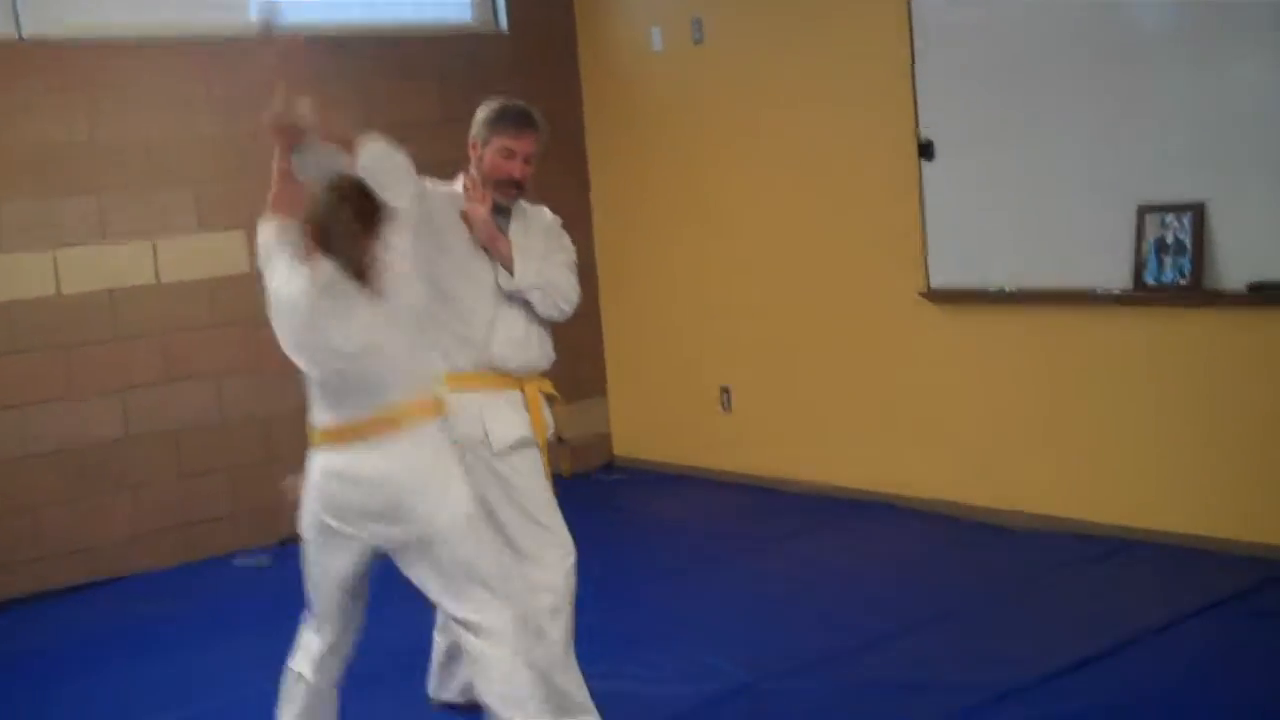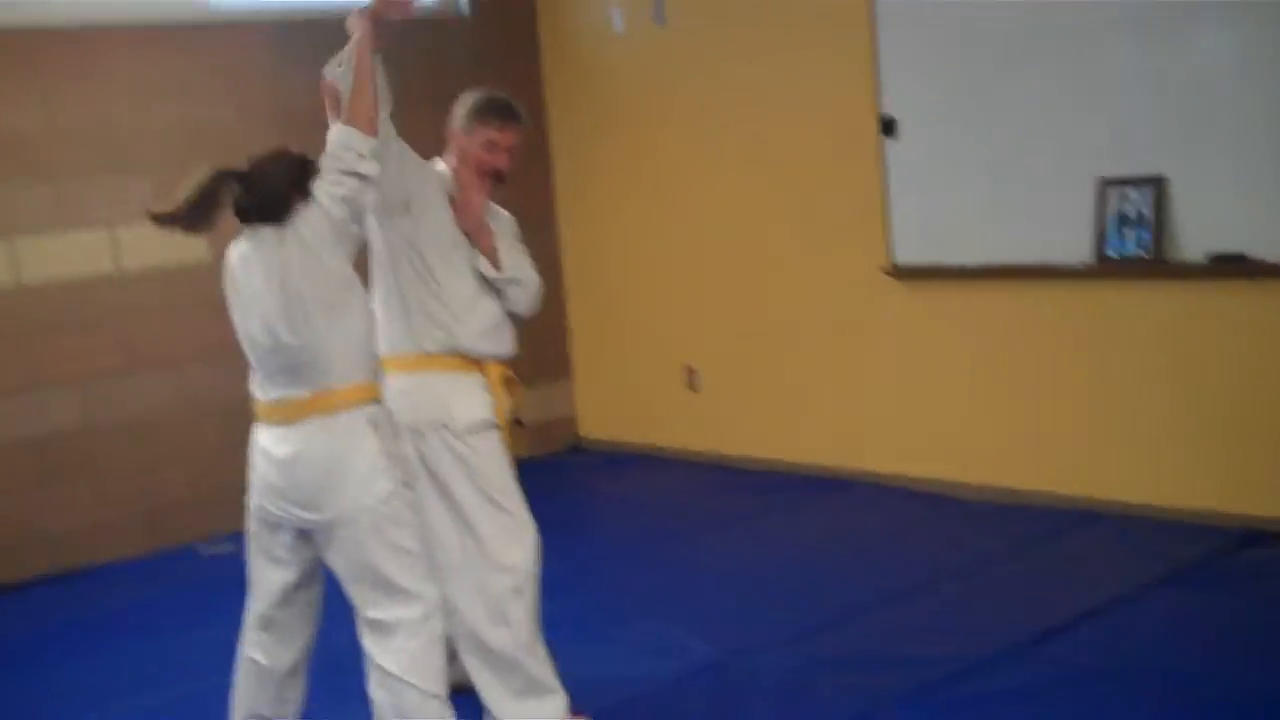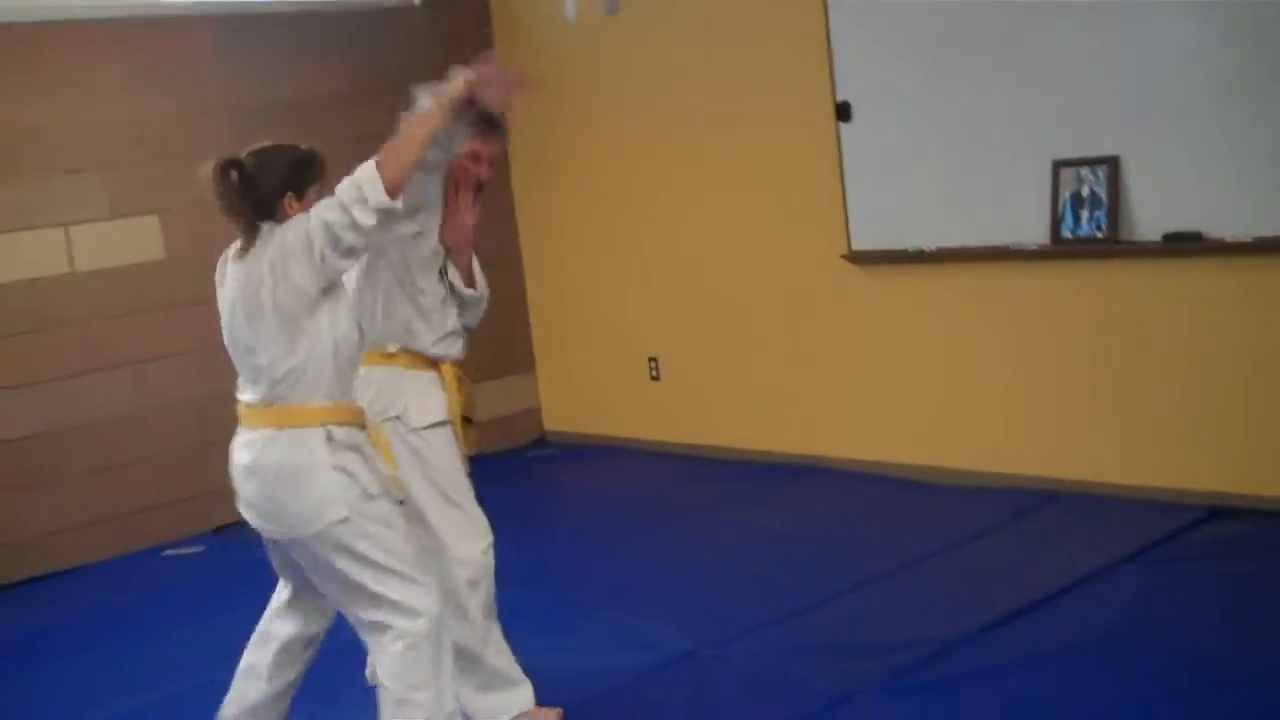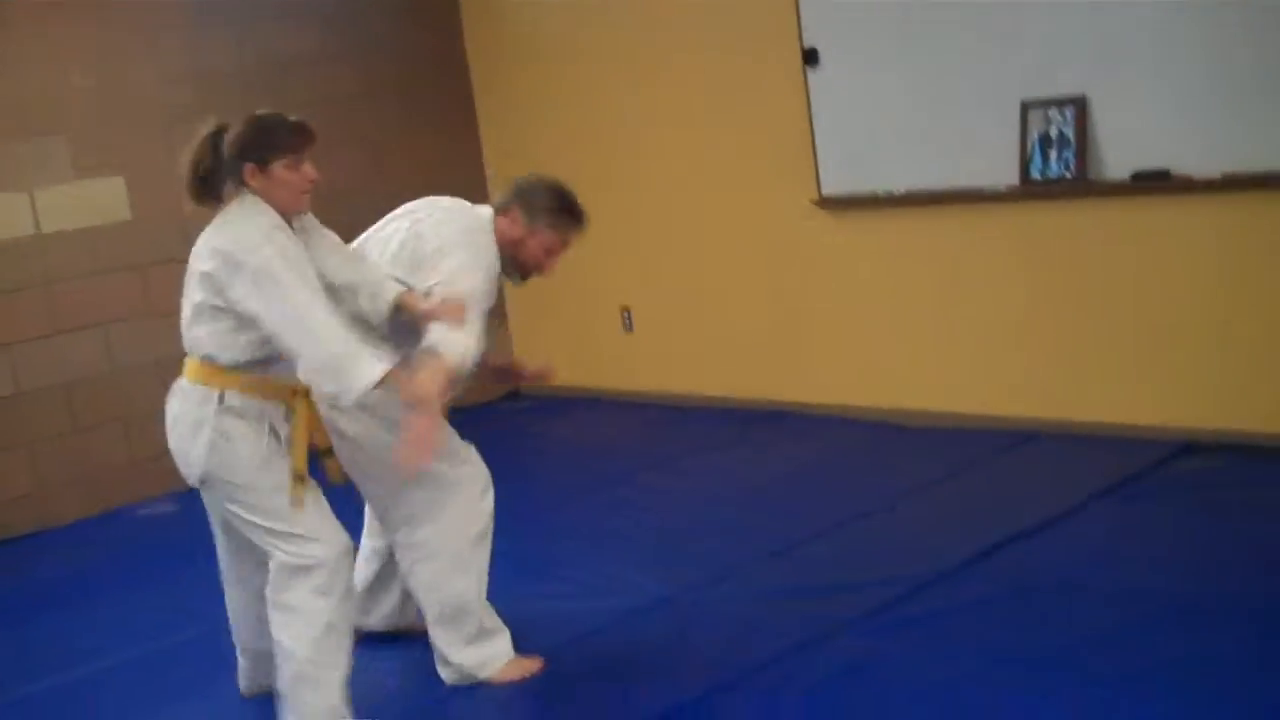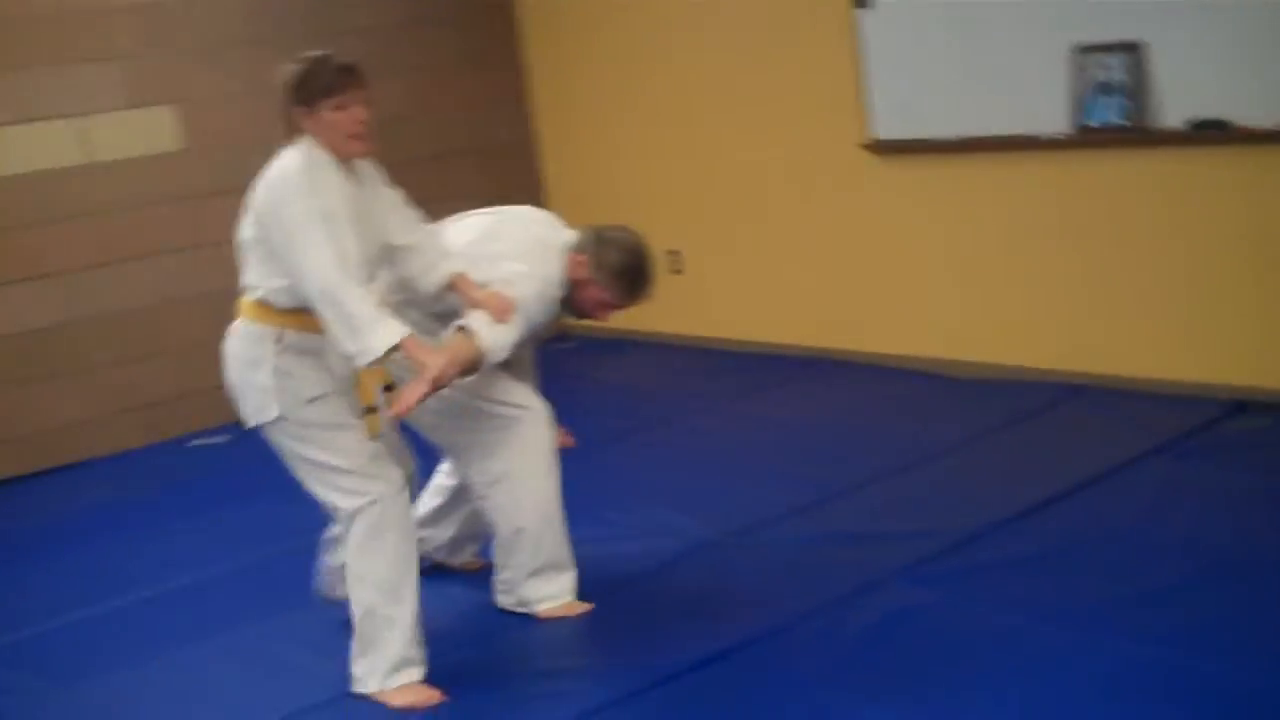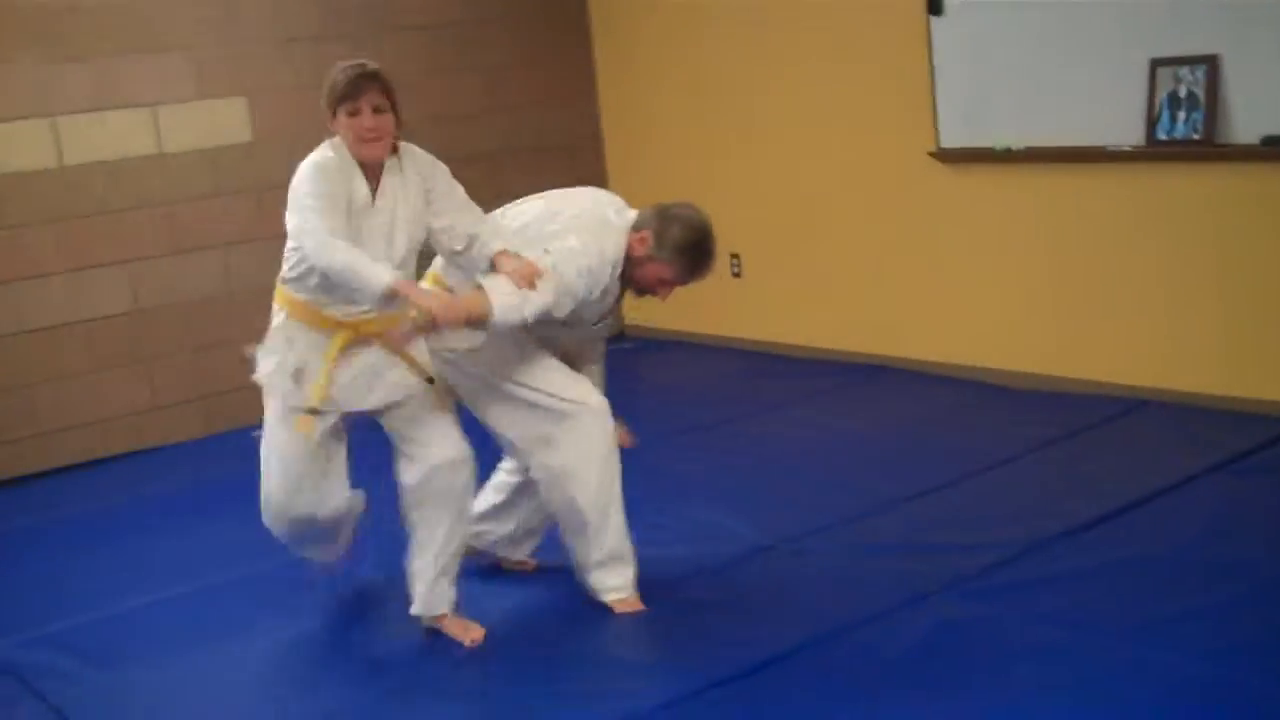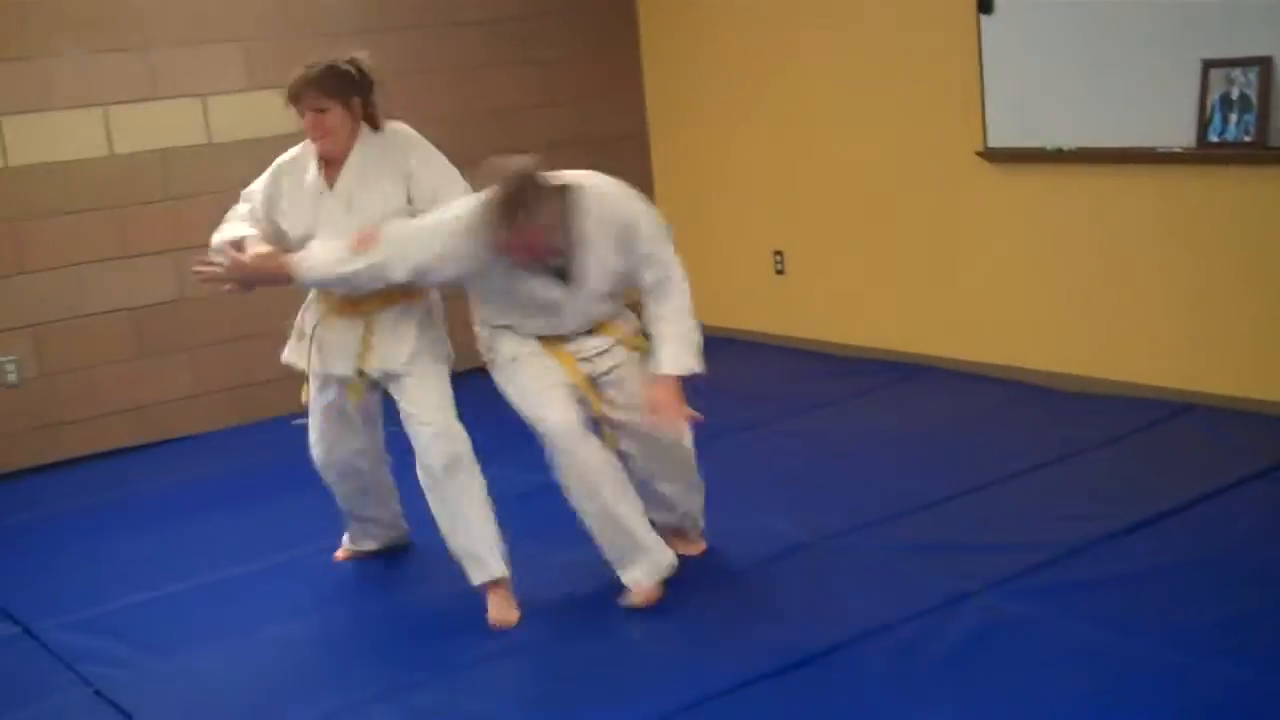
dt=0.3s
person 1, frame 1
left shoulder: (291, 291)
right shoulder: (395, 266)
left elbow: (280, 232)
right elbow: (390, 171)
left wrist: (284, 154)
right wrist: (310, 131)
left hip: (340, 481)
right hip: (416, 471)
left knee: (326, 628)
right knee: (490, 620)
person 1, frame 2
left shoulder: (243, 259)
right shoulder: (312, 243)
right elbow: (354, 153)
right wrist: (362, 39)
left hip: (279, 455)
right hip: (344, 450)
left knee: (275, 619)
right knee: (403, 607)
person 1, frame 3
left shoulder: (238, 262)
right shoulder: (295, 253)
left elbow: (350, 210)
right elbow: (374, 187)
right wrist: (449, 97)
left hip: (261, 458)
right hip: (314, 463)
left knee: (304, 602)
right knee: (406, 610)
person 1, frame 4
left shoulder: (287, 223)
right shoulder: (249, 238)
left elbow: (351, 277)
right elbow: (313, 327)
left wrist: (419, 306)
right wrist: (405, 382)
left hip: (246, 413)
right hip: (227, 421)
left knee: (256, 555)
right knee: (316, 554)
left ankle: (264, 671)
person 1, frame 5
left shoulder: (356, 170)
right shoulder: (297, 181)
left elbow: (406, 240)
right elbow: (332, 283)
left wrist: (470, 291)
right wrist: (415, 349)
left hip: (321, 351)
right hip: (283, 359)
left knee: (357, 486)
right knee: (375, 495)
left ankle: (366, 601)
right ankle: (388, 669)
person 1, frame 6
left shoulder: (416, 166)
right shoulder: (320, 172)
left elbow: (464, 228)
right elbow: (327, 249)
left wrist: (505, 261)
right wrist: (406, 291)
left hip: (385, 340)
right hip: (309, 343)
left knee: (441, 459)
right knee: (291, 498)
left ankle: (438, 601)
right ankle: (332, 532)
person 1, frame 7
left shoulder: (399, 144)
right shoulder: (292, 168)
right elbow: (244, 219)
right wrist: (250, 247)
left hip: (403, 319)
right hip: (335, 322)
left knee: (438, 439)
right knee: (338, 450)
left ankle: (490, 576)
right ankle: (377, 529)
person 2, frame 1
left shoulder: (541, 226)
right shoulder: (423, 205)
left elbow: (560, 298)
left wrist: (493, 241)
left hip: (517, 411)
right hip: (469, 415)
right knee: (541, 563)
person 2, frame 2
left shoulder: (497, 221)
right shoulder: (409, 186)
left elbow: (525, 296)
right elbow: (353, 92)
left wrist: (478, 230)
left hip: (469, 397)
right hip: (431, 399)
left knee: (447, 543)
right knee: (498, 547)
person 2, frame 3
left shoulder: (448, 213)
right shoulder: (409, 189)
left elbow: (470, 309)
left wrist: (460, 250)
right wrist: (479, 99)
left hip: (414, 391)
right hip: (392, 393)
left knee: (416, 541)
right knee: (455, 545)
person 2, frame 4
left shoulder: (461, 220)
right shoulder: (472, 254)
right elbow: (454, 334)
left wrist: (499, 365)
left knee: (406, 489)
right knee: (456, 488)
left ankle: (379, 608)
right ankle: (473, 651)
person 2, frame 5
left shoulder: (554, 238)
right shoulder: (530, 278)
left elbow: (512, 337)
right elbow: (489, 328)
left wrist: (522, 398)
right wrist: (432, 380)
left hip: (413, 322)
left knee: (485, 431)
right knee: (521, 426)
left ankle: (435, 542)
right ankle: (531, 587)
person 2, frame 6
left shoulder: (616, 224)
right shoulder: (588, 254)
left elbow: (583, 315)
right elbow: (519, 290)
left wrist: (588, 389)
right wrist: (435, 316)
left hip: (512, 329)
right hip: (461, 331)
left knee: (552, 433)
right knee: (578, 424)
left ankle: (485, 536)
right ankle: (608, 577)
person 2, frame 7
left shoulder: (618, 209)
right shoulder: (470, 230)
left elbow: (666, 287)
right elbow: (368, 253)
left wrist: (667, 375)
right wrist: (255, 268)
left hip: (602, 332)
right hip: (520, 341)
left knee: (658, 431)
right knee: (564, 431)
left ankle: (675, 522)
right ankle: (642, 563)
